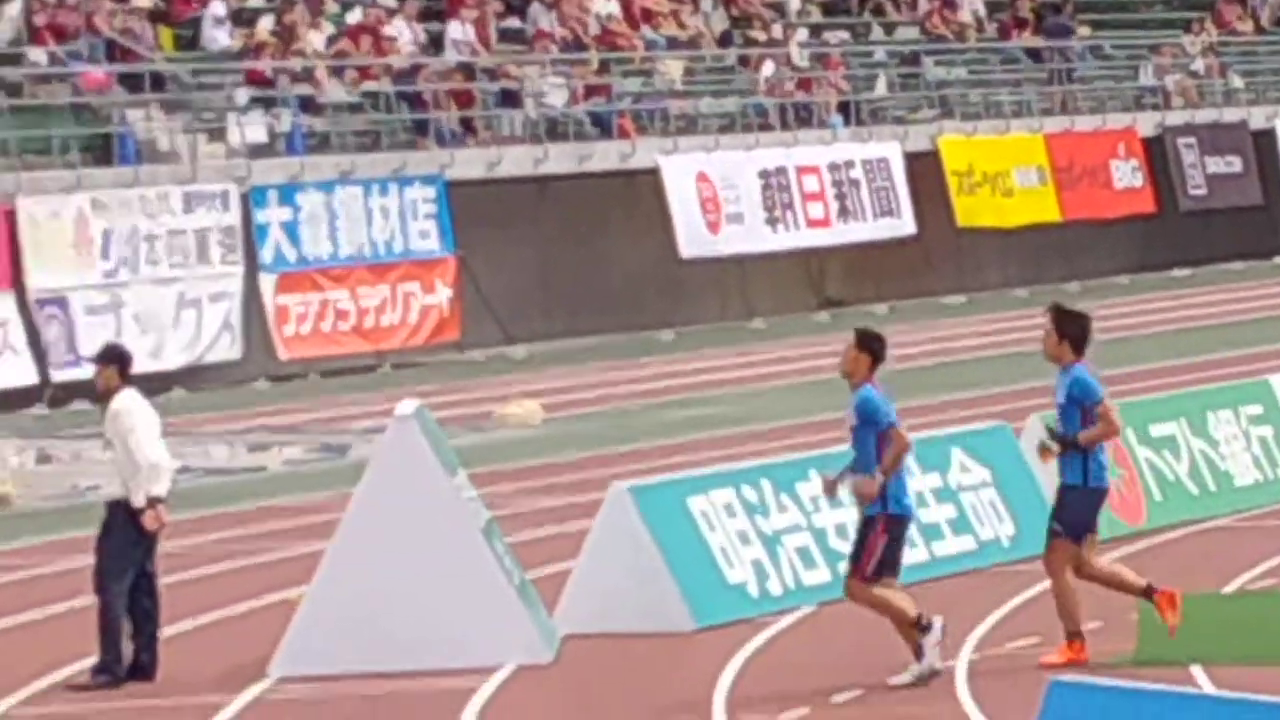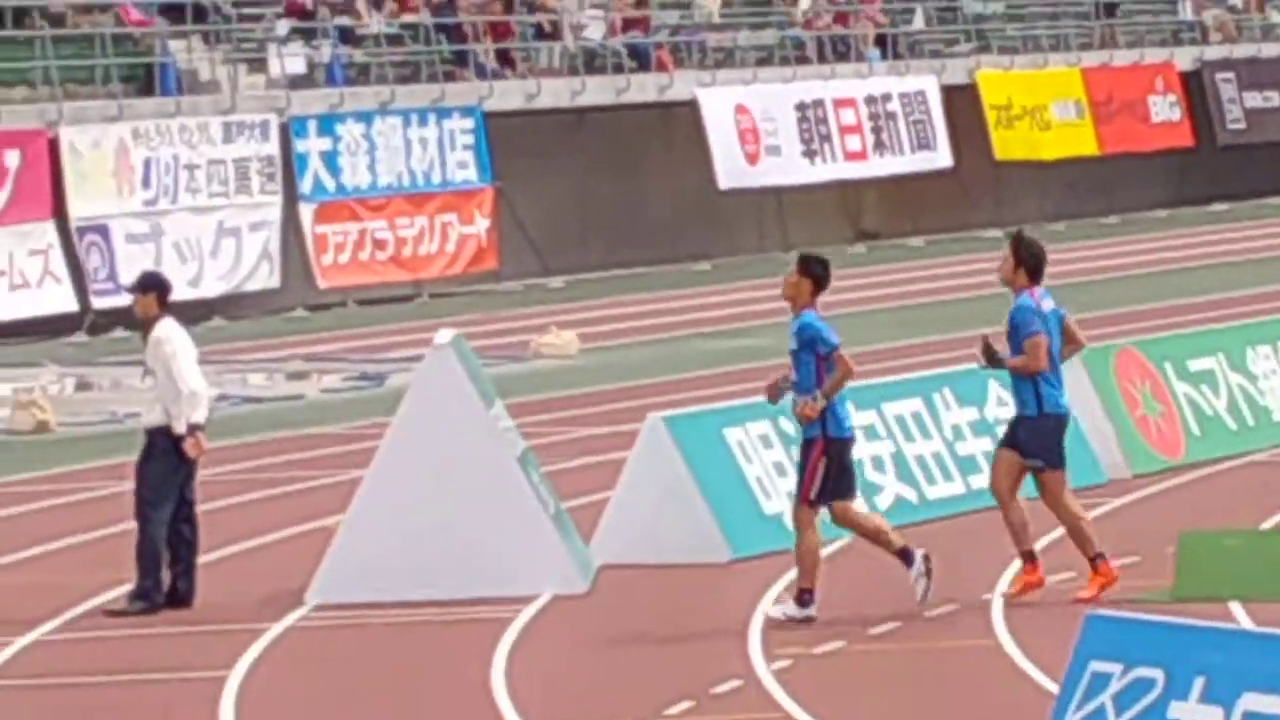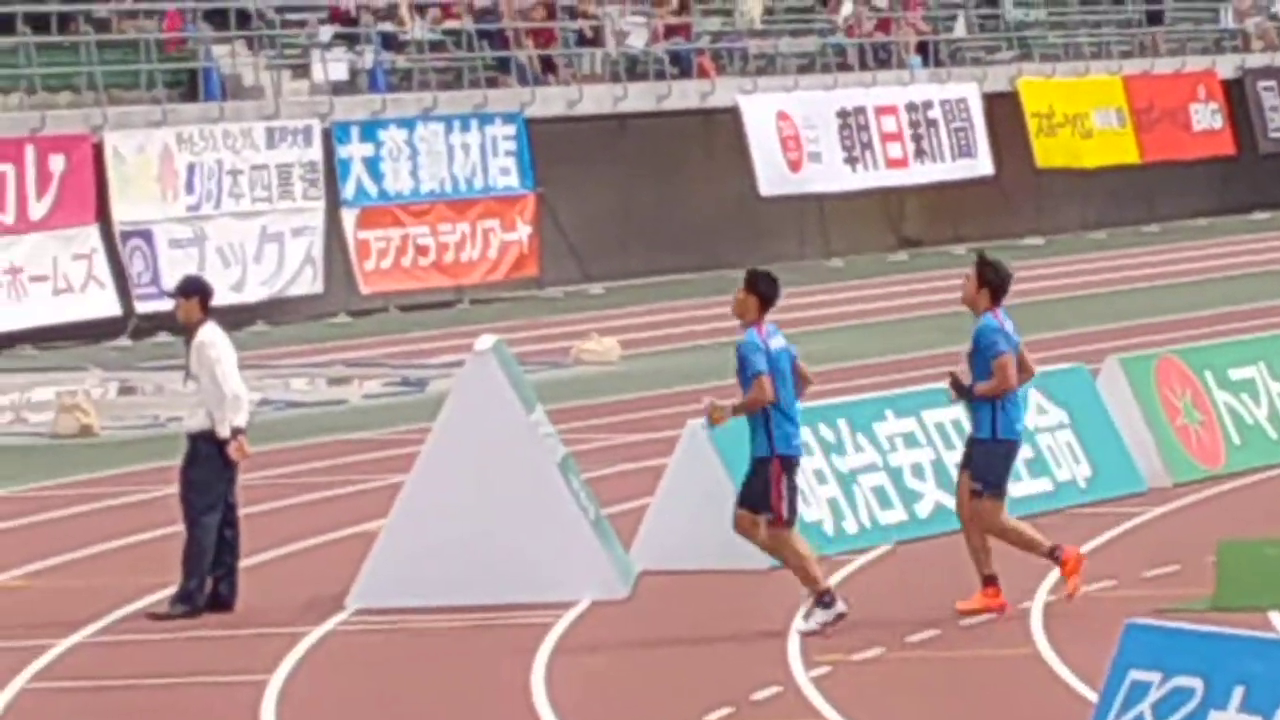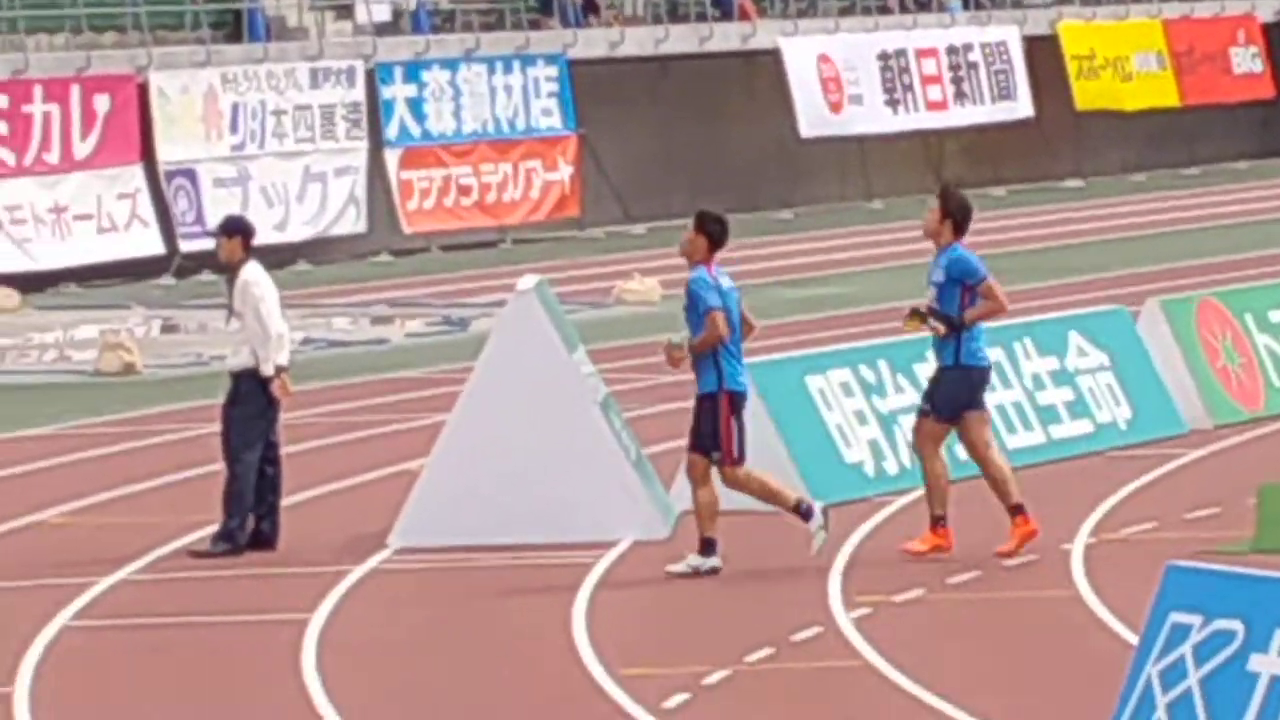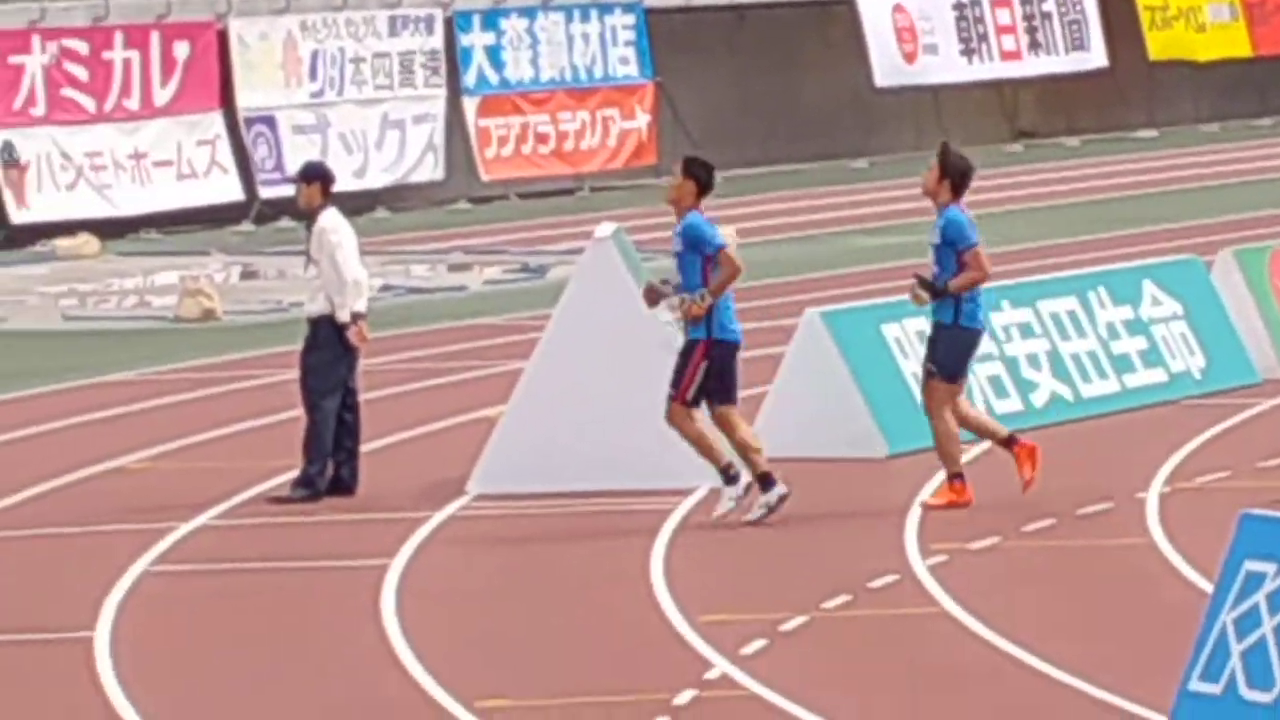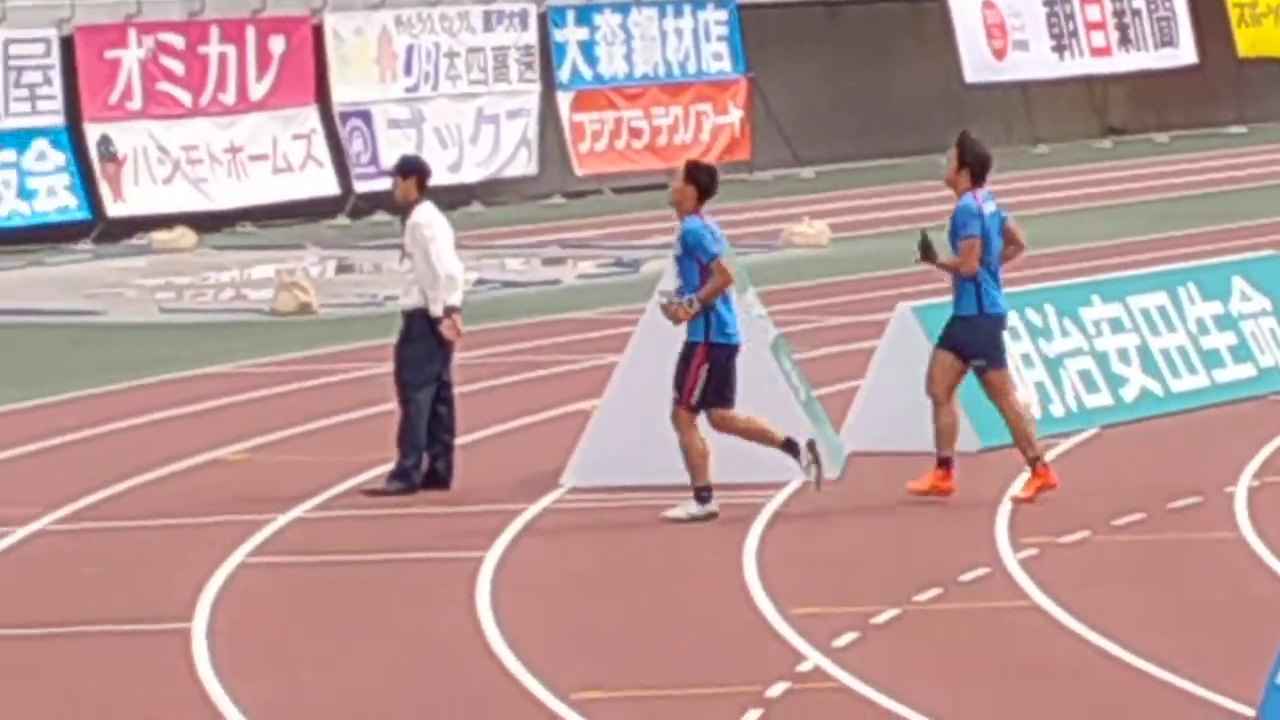
dt=0.2s
person 1, frame 1
left shoulder: (1078, 380)
right shoulder: (1068, 377)
left elbow: (1112, 427)
left wrist: (1071, 443)
right wrist: (1057, 442)
left hip: (1082, 485)
right hip: (1077, 483)
left knee: (1057, 566)
right knee: (1083, 566)
left ankle: (1074, 646)
right ankle: (1158, 595)
person 1, frame 2
left shoulder: (1024, 308)
right shoulder: (1043, 300)
left elbow: (1037, 361)
right elbow: (1077, 342)
left wrist: (1001, 362)
left hip: (1042, 414)
right hip: (1031, 413)
left knee: (1056, 499)
right knee: (1000, 488)
left ankle: (1101, 570)
right ankle: (1030, 569)
person 1, frame 3
left shoulder: (988, 328)
right shoulder: (999, 323)
left elbow: (1006, 382)
right elbow: (1027, 371)
left wrist: (969, 392)
left hip: (994, 437)
right hip: (986, 435)
left knee: (990, 521)
right knee: (968, 514)
left ankle: (1064, 556)
right ankle: (990, 591)
person 1, frame 4
left shoulder: (960, 258)
right shoulder: (943, 258)
left elbow: (1000, 303)
left wrist: (955, 324)
right wrist: (925, 315)
left hip: (961, 365)
right hip: (957, 364)
left knee: (925, 443)
right knee: (981, 448)
left ankle: (939, 531)
right ankle: (1021, 521)
person 1, frame 5
left shoulder: (954, 220)
right shoulder: (945, 218)
left elbow: (982, 271)
left wrist: (943, 290)
right wrist: (927, 284)
left hip: (957, 324)
right hip: (952, 323)
left knee: (937, 406)
right knee: (951, 407)
left ankle: (956, 487)
right ankle: (1020, 447)
person 1, frame 6
left shoulder: (967, 208)
right shoulder: (986, 203)
left elbow: (968, 265)
right elbow: (1018, 244)
left wrist: (934, 259)
left hip: (979, 314)
right hip: (968, 313)
left knee: (1003, 396)
right knee: (937, 388)
left ankle: (1040, 471)
right ankle: (942, 474)
person 2, frame 1
left shoulder: (869, 399)
right shoulder: (866, 398)
left elbow: (902, 443)
left wrist: (877, 480)
right wrist: (844, 477)
left hip: (885, 509)
right hip: (885, 508)
left knee: (859, 589)
right knee: (884, 587)
left ankle: (925, 624)
right ankle: (923, 658)
person 2, frame 2
left shoulder: (808, 324)
right shoulder: (805, 324)
left elbow: (846, 369)
left wrist: (818, 401)
right wrist: (787, 385)
left hip: (825, 434)
right hip: (831, 432)
left knee: (804, 516)
right knee: (844, 513)
left ankle: (804, 601)
right ankle: (911, 557)
person 2, frame 3
left shoulder: (751, 342)
right shoulder: (775, 336)
left elbow: (764, 394)
right elbow: (804, 379)
left wrist: (729, 411)
left hip: (775, 449)
right hip: (778, 446)
left knee: (781, 533)
right knee: (745, 522)
left ankle: (828, 602)
right ankle: (819, 592)
person 2, frame 4
left shoulder: (699, 280)
right shoulder: (720, 278)
left elbow: (718, 331)
right elbow: (748, 326)
left wrist: (686, 351)
left hip: (721, 389)
right hip: (715, 388)
left knee: (733, 473)
right knee: (697, 469)
left ankle: (807, 510)
right ankle: (706, 554)
person 2, frame 5
left shoulder: (693, 225)
right shoulder: (694, 225)
left elbow: (734, 266)
left wrist: (706, 301)
right wrist: (668, 291)
left hip: (710, 334)
right hip: (720, 334)
left knee: (678, 413)
right knee: (726, 417)
left ankle: (732, 479)
right ankle: (770, 486)
person 2, frame 6
left shoulder: (692, 230)
right shoulder: (699, 228)
left elbow: (725, 277)
left wrist: (692, 306)
right wrist: (681, 299)
left hip: (708, 338)
right hip: (723, 335)
left knee: (683, 417)
right knee: (722, 418)
left ankle: (703, 499)
right ankle: (797, 448)
person 3, frame 1
left shoulder: (120, 408)
right shoulder: (140, 405)
left elbow: (137, 460)
right elbow: (161, 459)
left wrist: (139, 504)
right wrist: (156, 499)
left hip: (129, 506)
right hip: (148, 503)
left knee: (112, 585)
right knee: (141, 585)
left ankle: (110, 667)
right ankle: (144, 662)
person 3, frame 2
left shoulder: (161, 336)
right shoulder: (176, 332)
left elbow: (179, 388)
right elbow: (196, 385)
left wrist: (180, 431)
right wrist: (196, 426)
left hip: (167, 433)
right hip: (183, 431)
left knee: (152, 512)
right knee: (180, 512)
left ankle: (148, 593)
right ankle: (181, 589)
person 3, frame 3
left shoulder: (204, 340)
right shoulder: (215, 337)
left elbow: (223, 391)
right elbow: (234, 389)
left wrist: (224, 434)
right wrist: (234, 431)
left hip: (210, 437)
right hip: (222, 436)
left knee: (201, 516)
right knee: (221, 516)
left ankle: (191, 597)
right ankle: (223, 592)
person 3, frame 4
left shoulder: (247, 278)
right shoulder: (255, 276)
left elbow: (268, 329)
right elbow: (275, 328)
left wrist: (269, 372)
right wrist: (277, 370)
left hip: (253, 375)
right hip: (263, 374)
left knee: (242, 454)
right knee: (263, 453)
left ankle: (233, 534)
right ankle: (265, 530)
person 3, frame 5
left shoulder: (325, 226)
right shoulder: (336, 223)
left elbow: (344, 277)
right elbow: (355, 276)
left wrist: (344, 319)
right wrist: (357, 316)
left hip: (330, 322)
right hip: (344, 321)
left knee: (320, 400)
right knee: (342, 400)
left ankle: (312, 481)
right ankle: (344, 477)
person 3, frame 6
left shoulder: (419, 220)
right shoulder: (433, 217)
left elbow: (436, 271)
right elbow: (453, 270)
left wrist: (437, 314)
right wrist: (451, 310)
left hip: (424, 316)
right hip: (441, 314)
left knee: (413, 393)
right knee: (438, 394)
left ankle: (407, 473)
right ankle: (439, 470)
